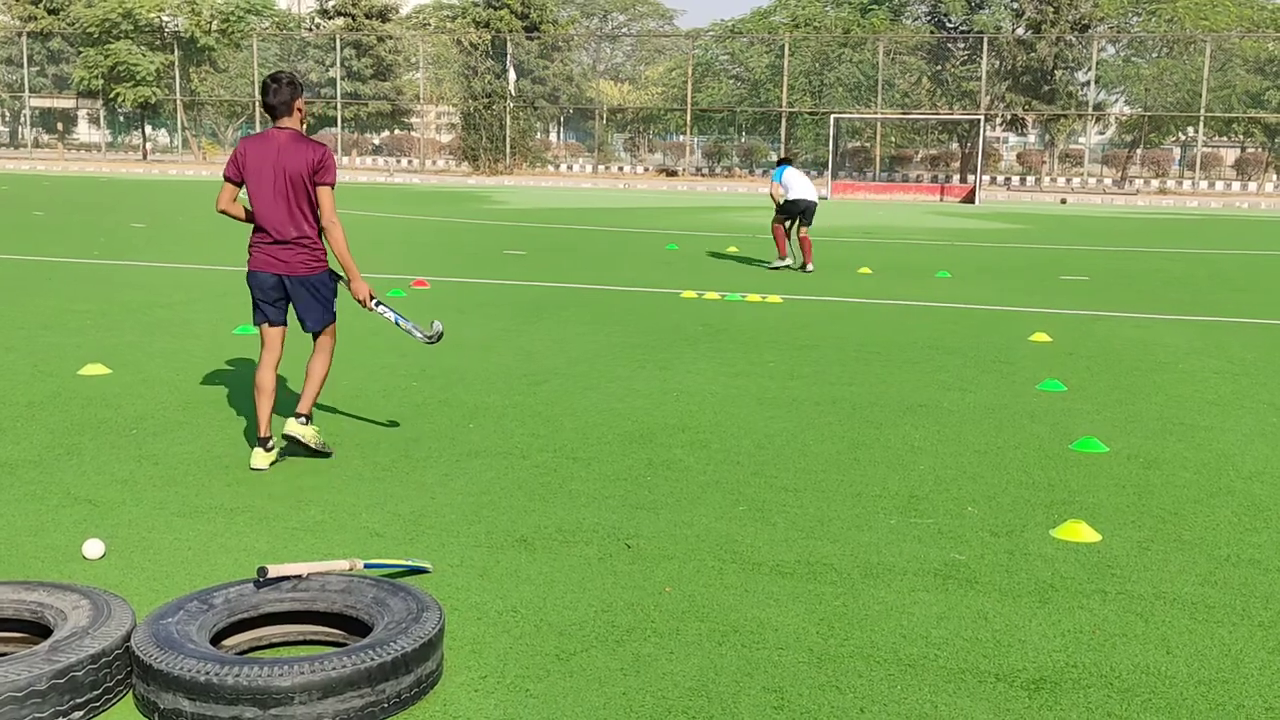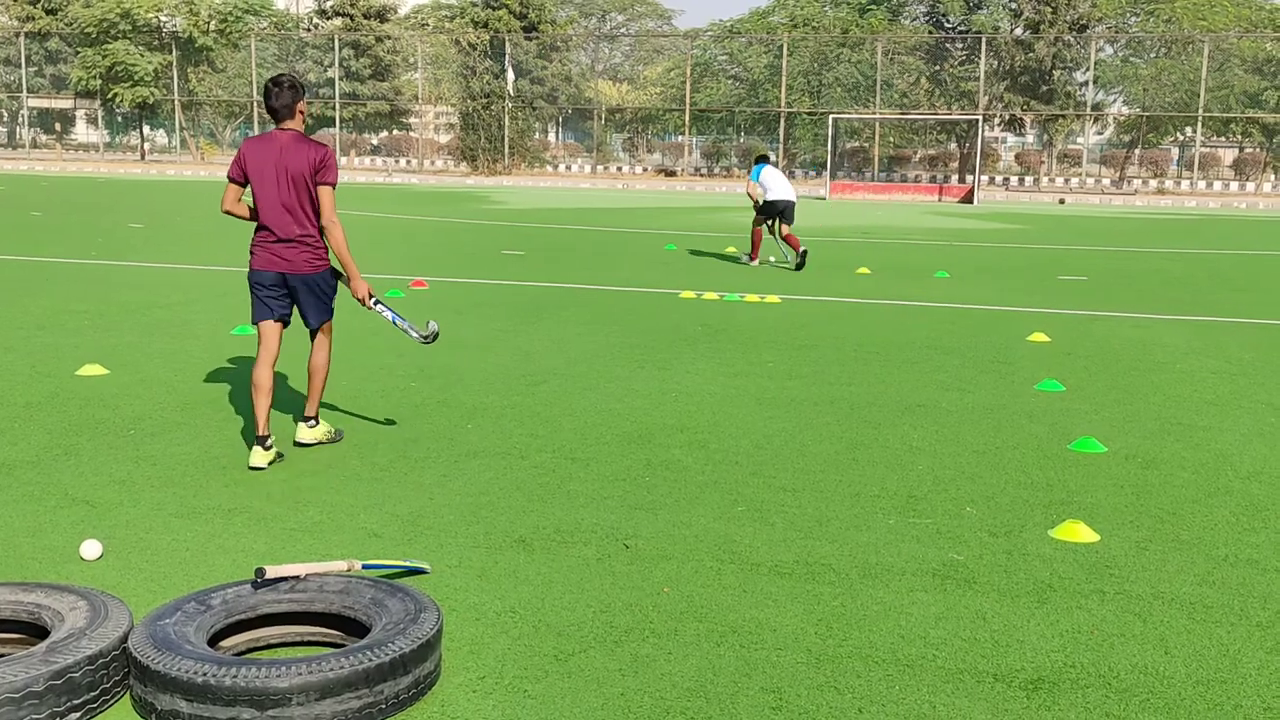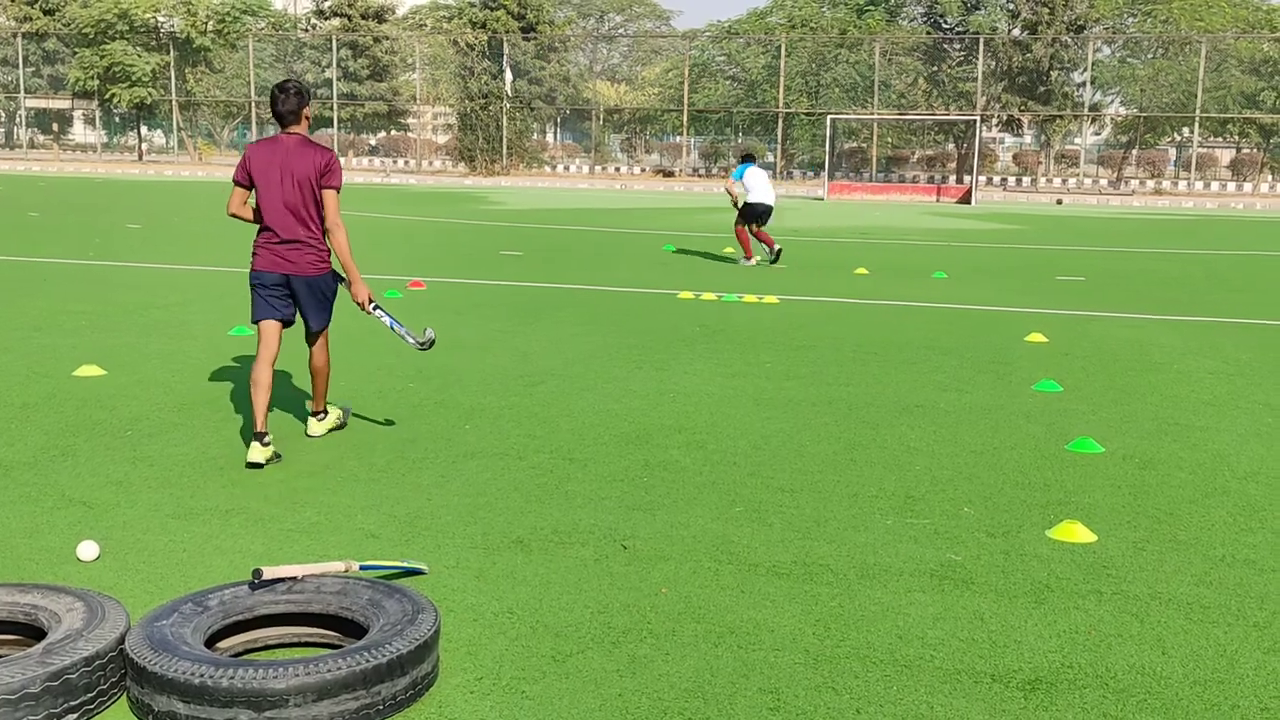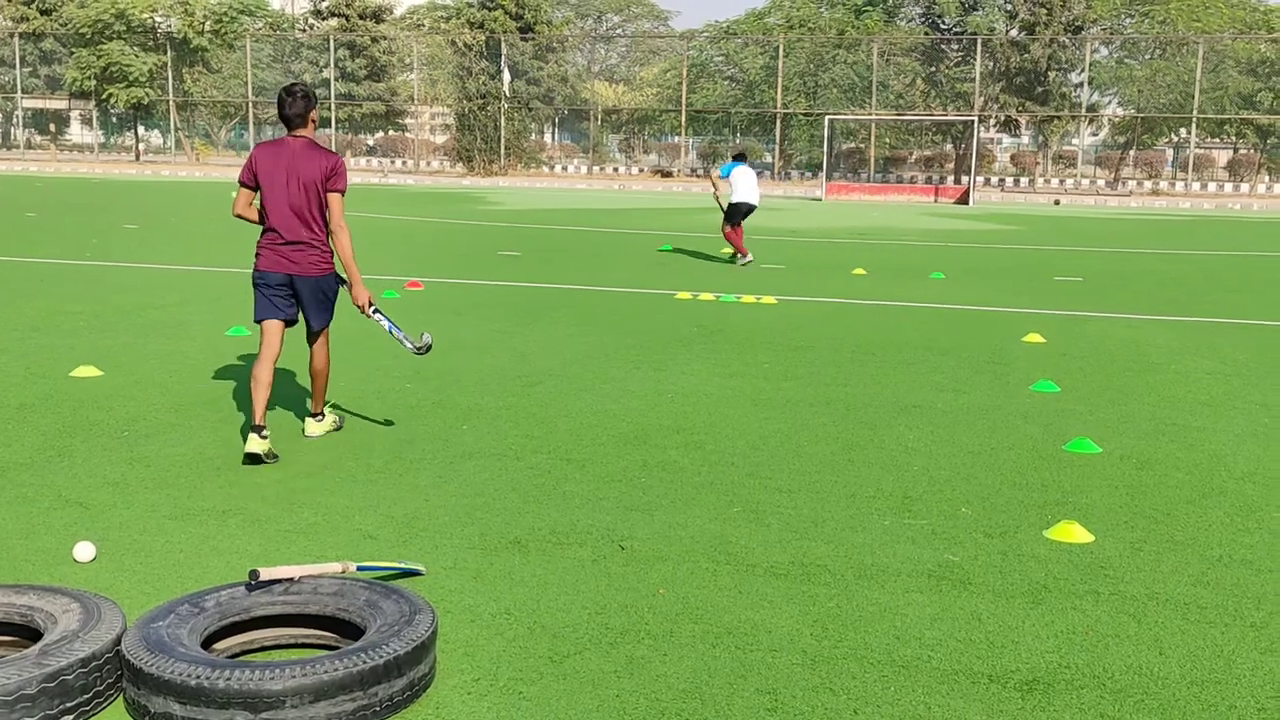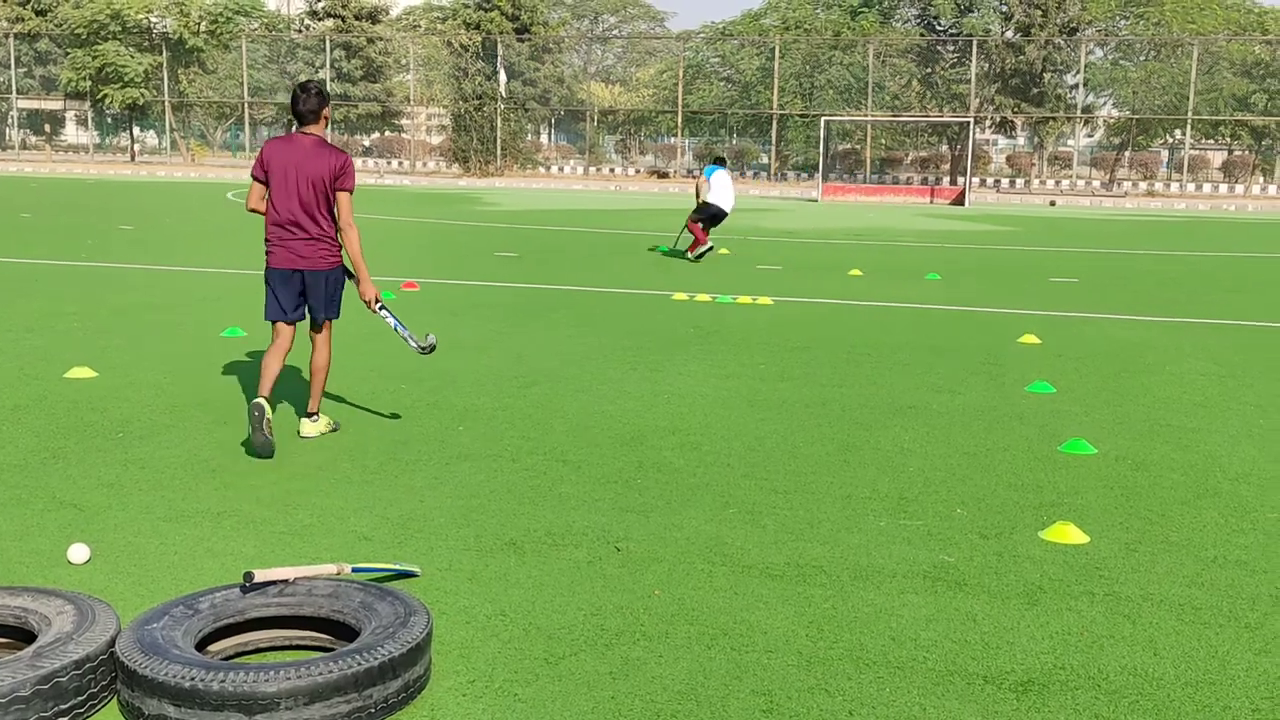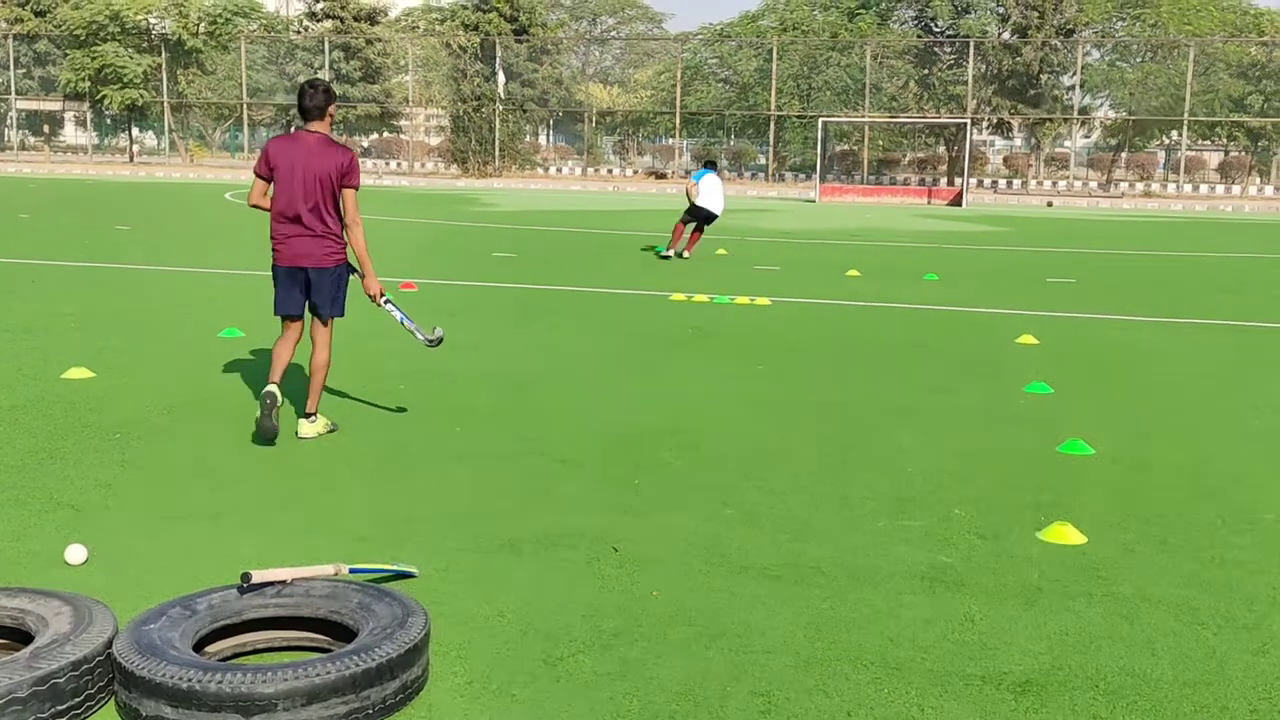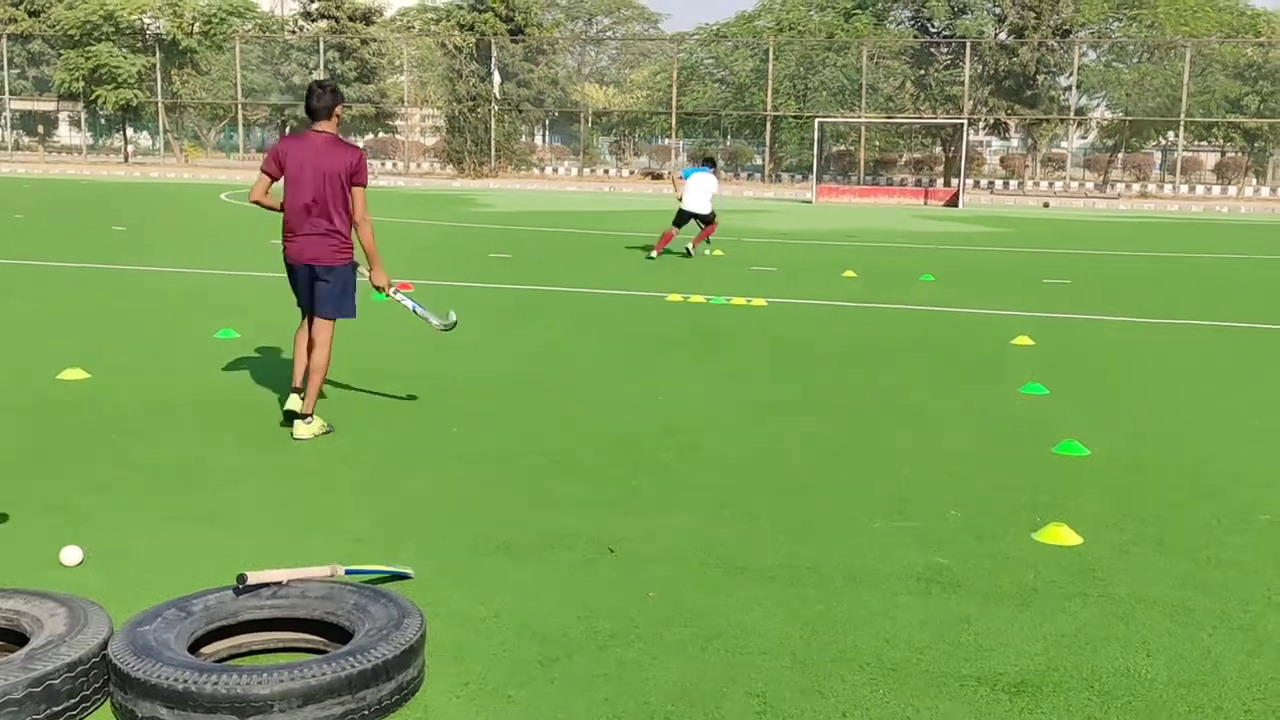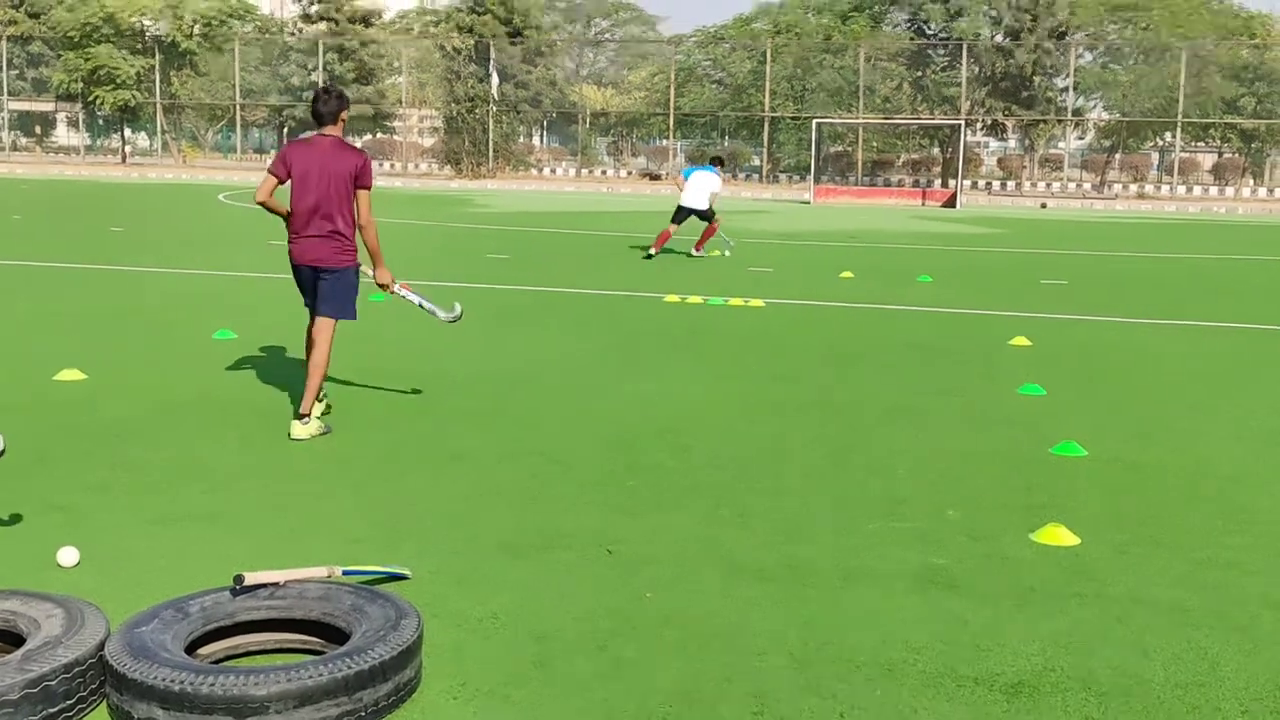
dt=0.1s
person 1, frame 1
left shoulder: (245, 148)
right shoulder: (317, 153)
left elbow: (224, 204)
right elbow: (329, 222)
right wrist: (354, 277)
left hip: (262, 265)
right hip: (307, 265)
left knee: (270, 351)
right knee: (325, 339)
left ankle: (263, 444)
right ankle: (301, 418)
person 1, frame 2
left shoulder: (249, 148)
right shoulder: (319, 153)
left elbow: (229, 204)
right elbow: (329, 220)
right wrist: (354, 275)
left hip: (264, 264)
right hip: (310, 263)
left knee: (267, 350)
right knee: (321, 337)
left ankle: (262, 442)
right ankle: (310, 423)
person 1, frame 3
left shoulder: (254, 152)
right shoulder: (324, 157)
left elbow: (235, 207)
right elbow: (333, 224)
right wrist: (355, 280)
left hip: (266, 265)
right hip: (312, 265)
left knee: (267, 349)
right knee: (317, 340)
left ankle: (260, 438)
right ankle: (319, 415)
person 1, frame 4
left shoulder: (260, 154)
right shoulder: (330, 162)
left elbow: (241, 210)
right elbow: (337, 227)
right wrist: (357, 283)
left hip: (269, 265)
right hip: (315, 267)
left knee: (269, 346)
right knee: (318, 339)
left ankle: (258, 431)
right ankle: (317, 415)
person 1, frame 5
left shoulder: (271, 149)
right shoulder: (339, 160)
left elbow: (253, 203)
right elbow: (345, 224)
right wrist: (364, 279)
left hip: (280, 260)
right hip: (323, 261)
left knee: (280, 341)
right knee: (321, 336)
left ankle: (261, 402)
right ankle: (312, 416)
person 1, frame 6
left shoulder: (275, 148)
right shoulder: (344, 157)
left elbow: (255, 199)
right elbow: (351, 221)
right wrist: (368, 274)
left hip: (285, 256)
right hip: (328, 258)
left knee: (289, 331)
right knee: (321, 334)
left ankle: (272, 388)
right ankle: (310, 418)
person 1, frame 7
left shoulder: (284, 147)
right shoulder: (352, 155)
left elbow: (257, 196)
right elbow: (360, 218)
right wrist: (375, 267)
left hip: (295, 253)
right hip: (335, 256)
left knee: (307, 322)
right knee: (322, 333)
left ankle: (295, 394)
right ankle: (306, 418)
person 1, frame 8
left shoulder: (291, 151)
right shoulder: (358, 159)
left elbow: (261, 196)
right elbow: (364, 221)
right wrist: (379, 266)
left hip: (301, 254)
right hip: (339, 258)
left knee: (317, 320)
right knee: (324, 334)
left ankle: (314, 398)
right ankle: (303, 419)
